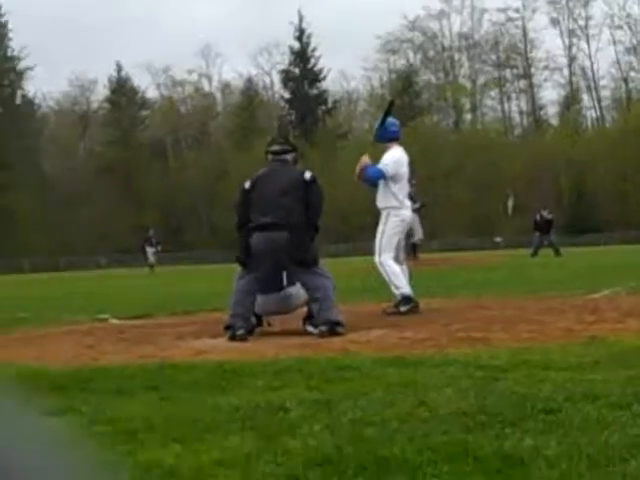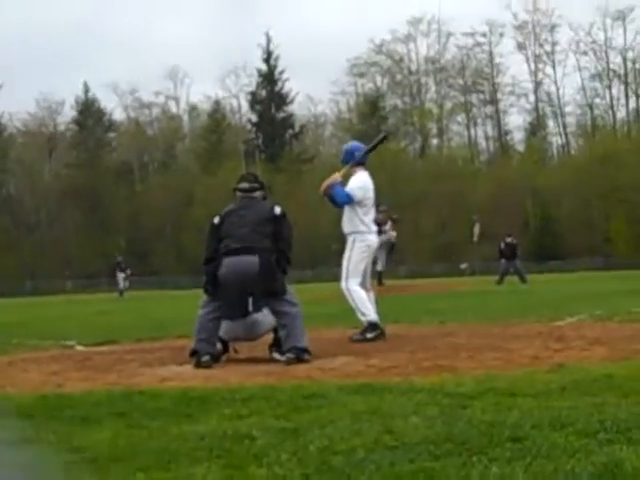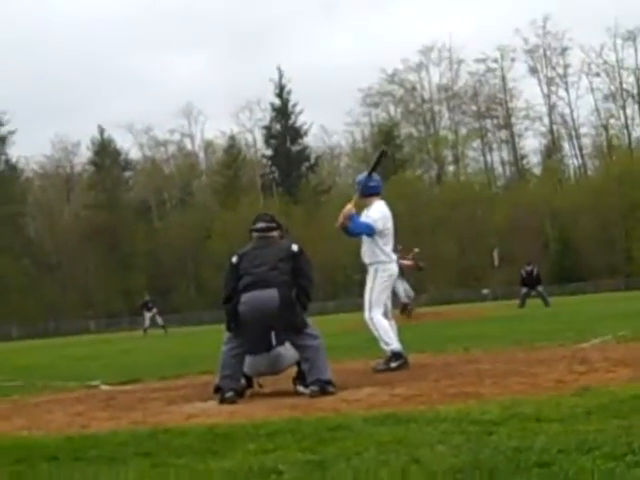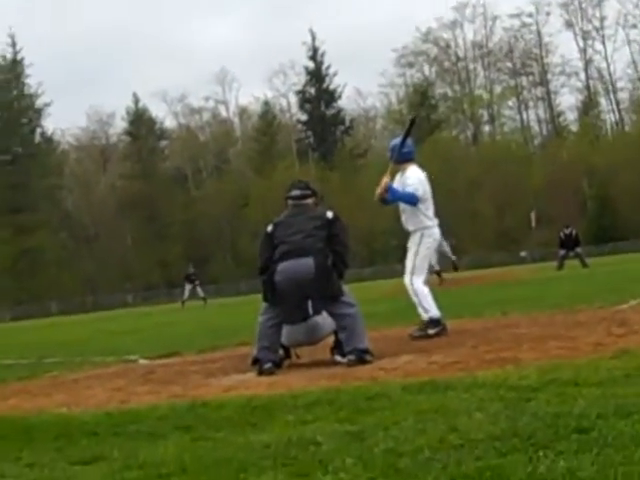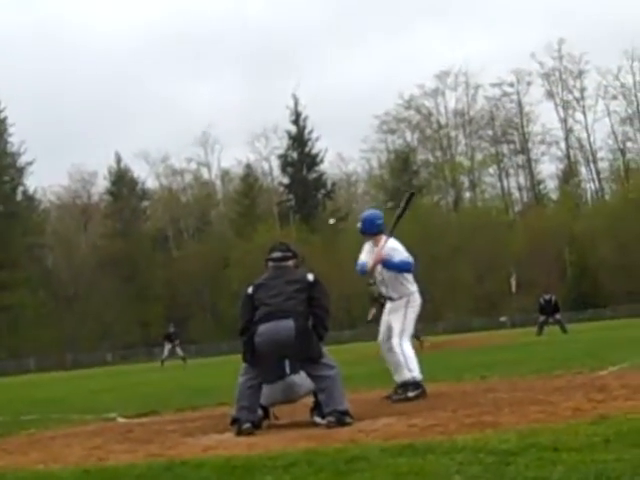
dt=0.4s
person 1, frame 1
left shoulder: (394, 155)
right shoulder: (397, 155)
left elbow: (377, 175)
right elbow: (379, 181)
left wrist: (366, 165)
right wrist: (364, 175)
left hip: (393, 213)
right hip: (400, 212)
left knee: (383, 258)
right knee: (396, 258)
left ankle: (407, 299)
right ankle: (406, 299)
person 1, frame 2
left shoulder: (360, 180)
right shoulder: (360, 179)
left elbow: (344, 199)
right elbow: (342, 203)
left wrist: (335, 184)
right wrist: (329, 193)
left hip: (360, 238)
right hip: (366, 237)
left knee: (349, 284)
right knee: (362, 284)
left ankle: (373, 326)
right ankle: (372, 326)
person 1, frame 3
left shoulder: (379, 209)
right shoulder: (370, 210)
left elbow: (366, 230)
right elbow: (356, 232)
left wrist: (351, 215)
right wrist: (345, 224)
left hip: (381, 267)
right hip: (382, 267)
left knee: (373, 313)
right knee: (383, 313)
left ankle: (397, 355)
right ankle: (395, 355)
person 1, frame 4
left shoulder: (414, 175)
right shoulder: (401, 176)
left elbow: (412, 199)
right elbow: (391, 199)
left wrist: (389, 188)
right wrist: (382, 195)
left hip: (425, 233)
right hip: (418, 233)
left knee: (413, 279)
right knee: (415, 279)
left ankle: (435, 322)
right ankle: (429, 320)
person 1, frame 5
left shoulder: (392, 246)
right shoulder: (369, 246)
left elbow: (408, 266)
right elbow: (361, 267)
left wrist: (384, 262)
right wrist: (370, 265)
left hip: (407, 299)
right hip: (391, 301)
left knee: (399, 341)
right knee: (385, 342)
left ankle: (416, 385)
right ankle: (403, 382)
person 2, frame 1
left shoulder: (254, 180)
right shoulder: (304, 176)
left elbow: (242, 216)
right elbow: (314, 211)
left wrist: (246, 241)
right wrist: (307, 238)
left hip: (258, 237)
right hip: (292, 236)
left knee: (246, 281)
right knee: (317, 278)
left ankle: (238, 326)
right ankle: (328, 322)
person 2, frame 2
left shoulder: (223, 215)
right shoulder: (274, 211)
left elbow: (210, 251)
right elbow: (284, 245)
left wrist: (211, 278)
right wrist: (279, 272)
left hip: (227, 265)
right hip: (260, 263)
left knee: (210, 308)
right knee: (286, 306)
left ankle: (203, 352)
right ankle: (295, 350)
person 2, frame 3
left shoulder: (240, 255)
right shoulder: (291, 248)
left elbow: (229, 291)
right elbow: (304, 281)
left wrist: (232, 320)
right wrist: (299, 308)
left hip: (246, 301)
right hip: (279, 298)
left knee: (233, 344)
right knee: (308, 339)
left ankle: (227, 389)
right ankle: (320, 382)
person 2, frame 4
left shoulder: (275, 224)
right shoulder: (326, 215)
left elbow: (264, 261)
right elbow: (340, 248)
left wrist: (269, 290)
right wrist: (336, 275)
left hip: (282, 271)
right hip: (314, 267)
left knee: (270, 315)
right knee: (345, 307)
left ankle: (265, 360)
right ankle: (357, 352)
person 2, frame 5
left shoulder: (256, 285)
right shoulder: (307, 278)
left elbow: (245, 322)
right elbow: (321, 309)
left wrist: (249, 349)
right wrist: (316, 337)
left hip: (262, 332)
right hip: (295, 329)
left knee: (250, 375)
right knee: (324, 368)
left ankle: (244, 420)
right ankle: (336, 413)
